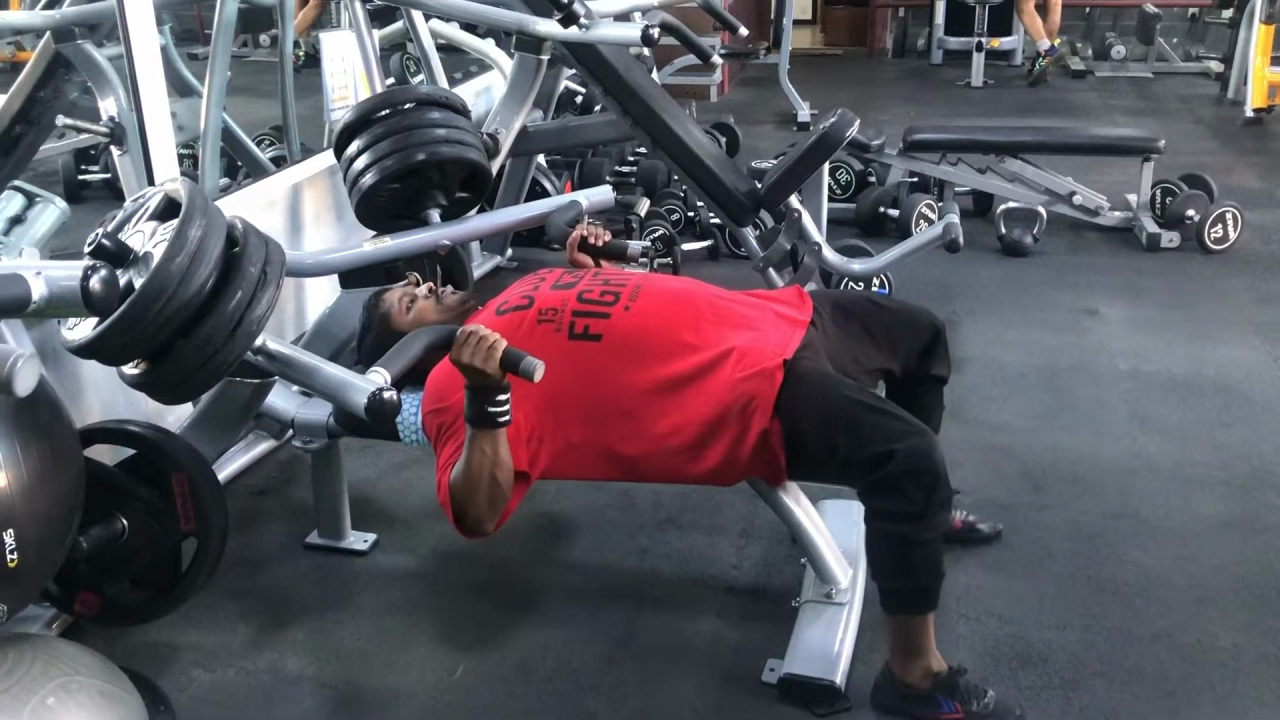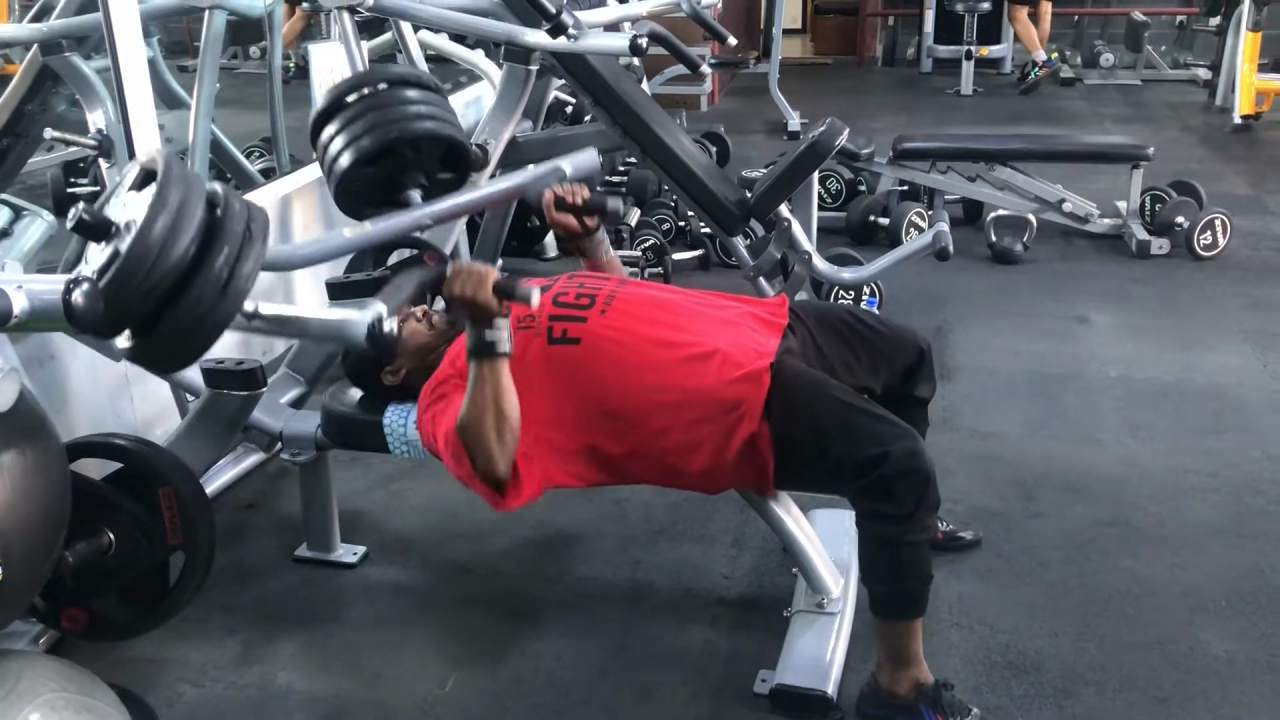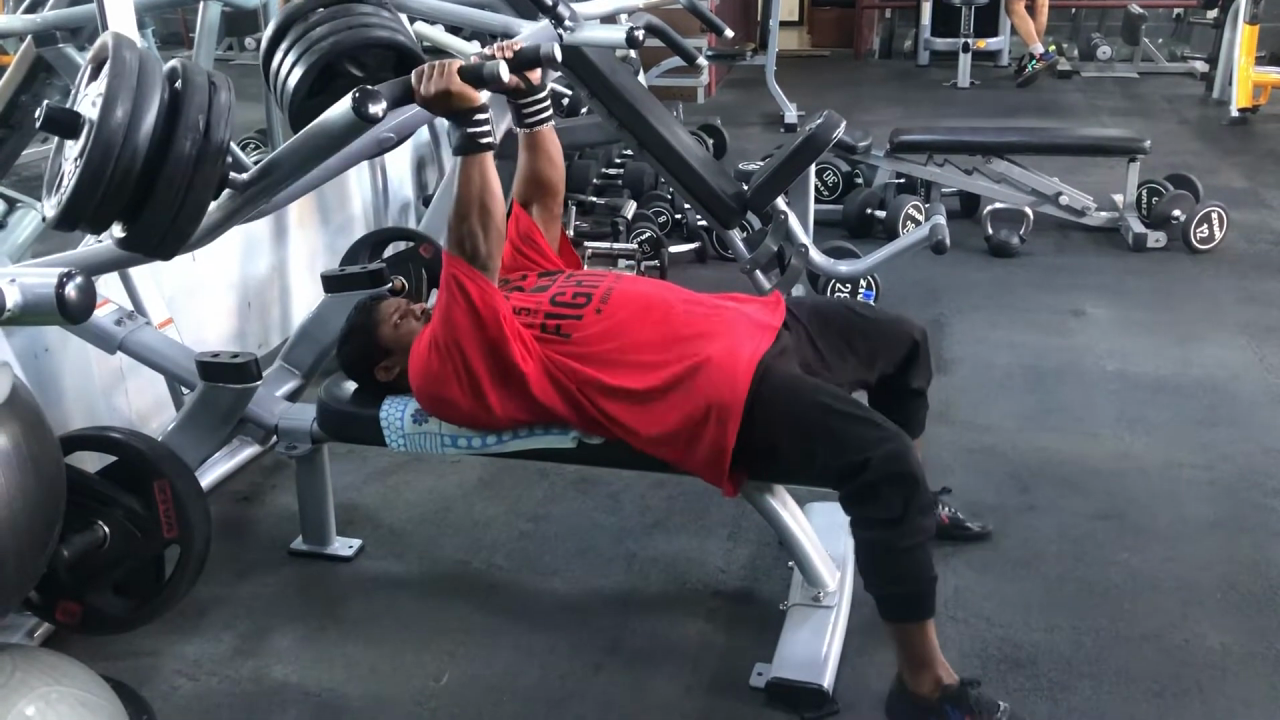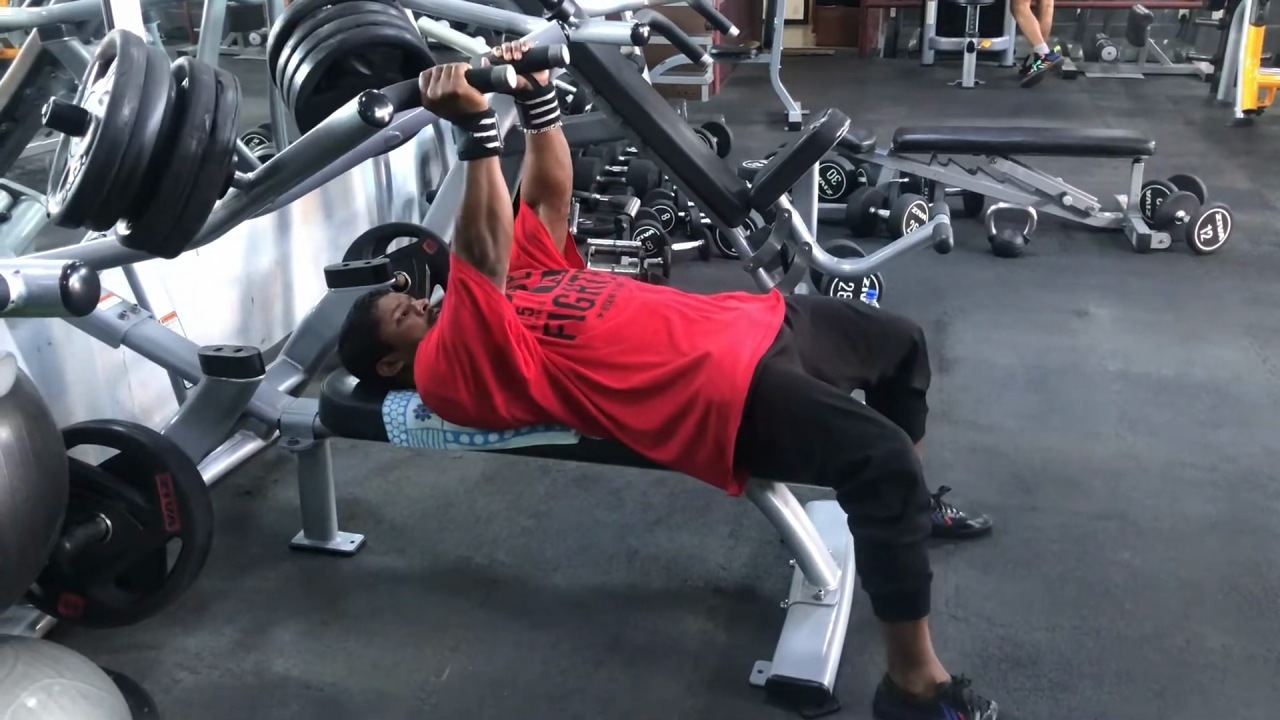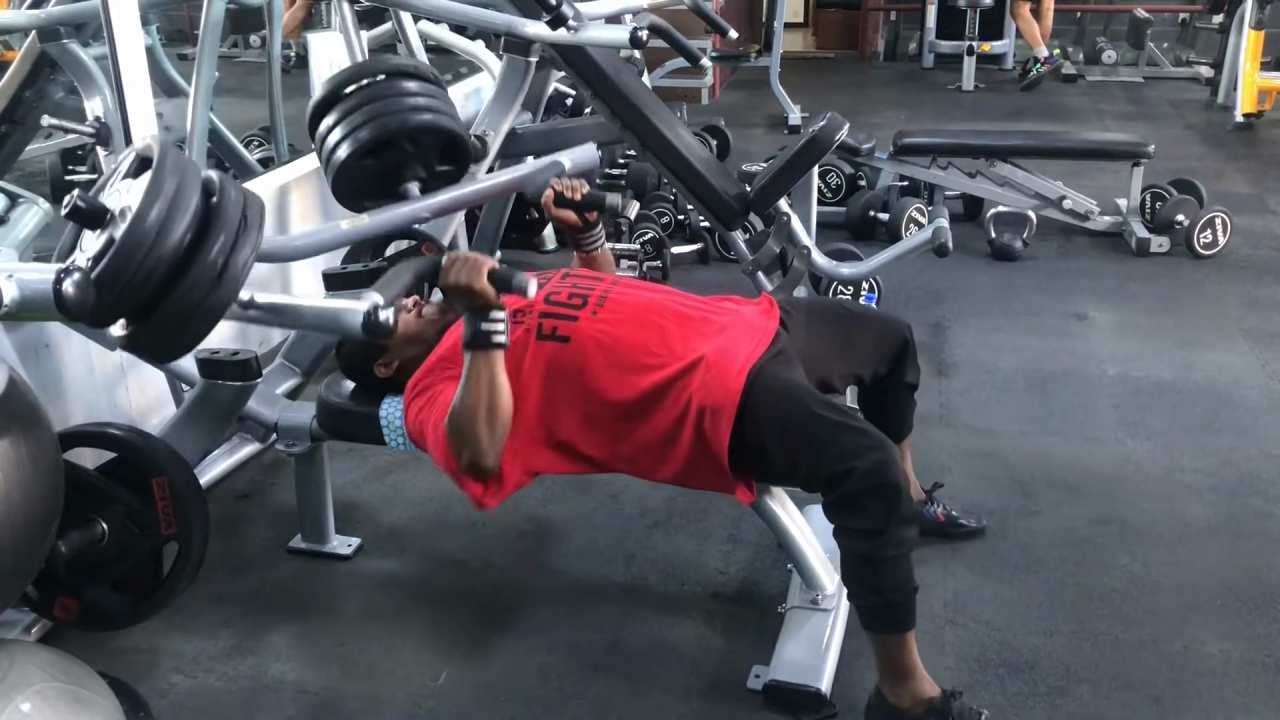
dt=1s
person 1, frame 1
left shoulder: (511, 304)
right shoulder: (454, 380)
right elbow: (478, 514)
left wrist: (594, 263)
right wrist: (484, 395)
right hip: (748, 393)
left knee: (919, 334)
right knee: (909, 456)
left ankle: (917, 511)
person 1, frame 2
left shoulder: (499, 313)
right shoulder: (446, 392)
left elbow: (614, 294)
right elbow: (495, 467)
left wrist: (584, 233)
right wrist: (484, 331)
right hip: (731, 400)
left knee: (906, 355)
right knee: (899, 461)
left ankle: (904, 523)
person 1, frame 3
left shoulder: (503, 288)
right shoulder: (444, 367)
left elbow: (542, 194)
right elbow: (473, 249)
left wrist: (526, 95)
right wrist: (468, 123)
right hip: (715, 392)
left knee: (901, 344)
right knee: (882, 461)
left ankle: (909, 512)
person 1, frame 4
left shoulder: (516, 282)
right shoulder: (449, 367)
left elbow: (548, 196)
right elbow: (480, 253)
left wrist: (535, 97)
right wrist: (474, 127)
right hip: (723, 391)
left knee: (901, 344)
right knee: (883, 459)
left ankle: (912, 511)
person 1, frame 5
left shoulder: (491, 313)
right shoulder: (433, 384)
left elbow: (602, 293)
right elbow: (481, 456)
left wrist: (583, 226)
right wrist: (483, 318)
right hip: (710, 393)
left knee: (889, 340)
right knee: (869, 469)
left ankle: (909, 506)
